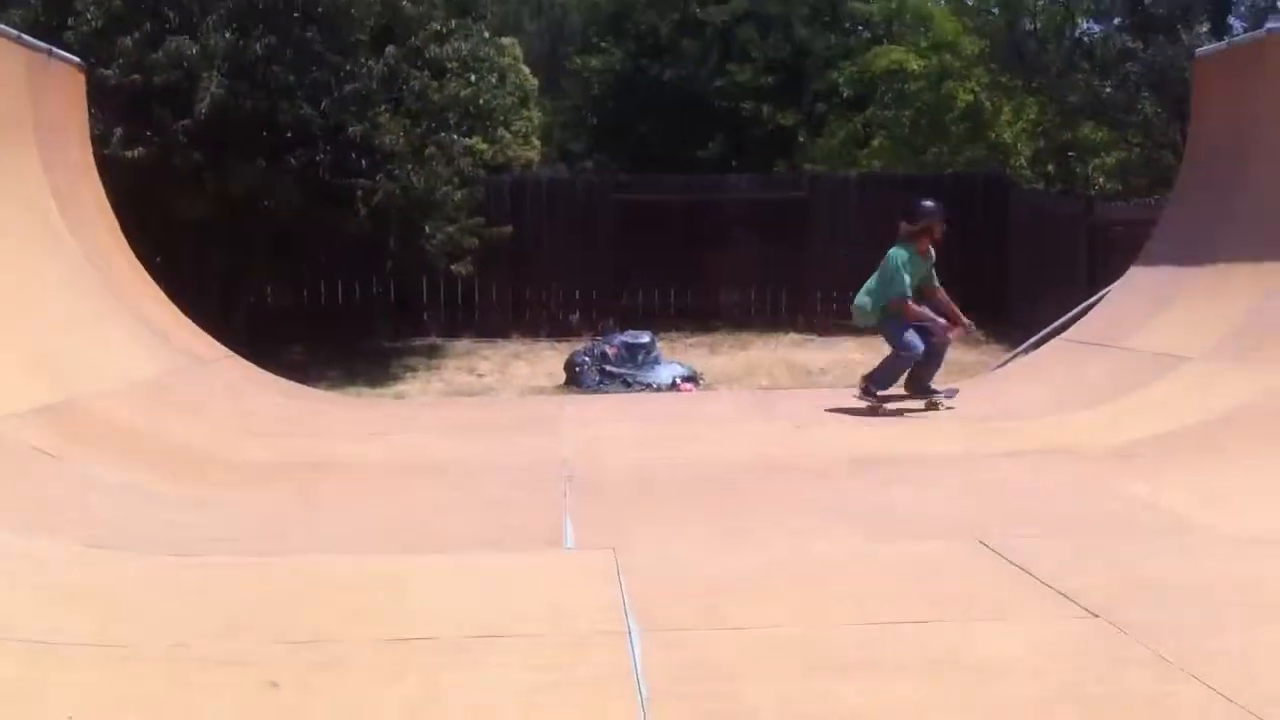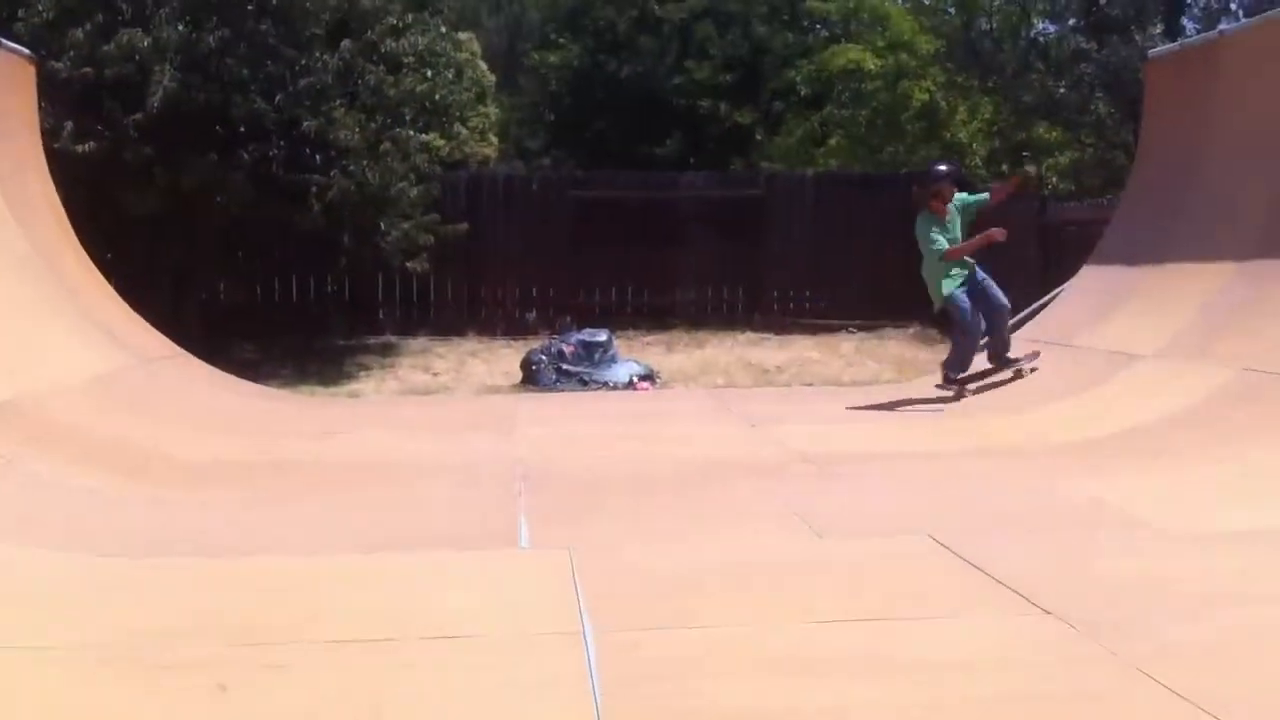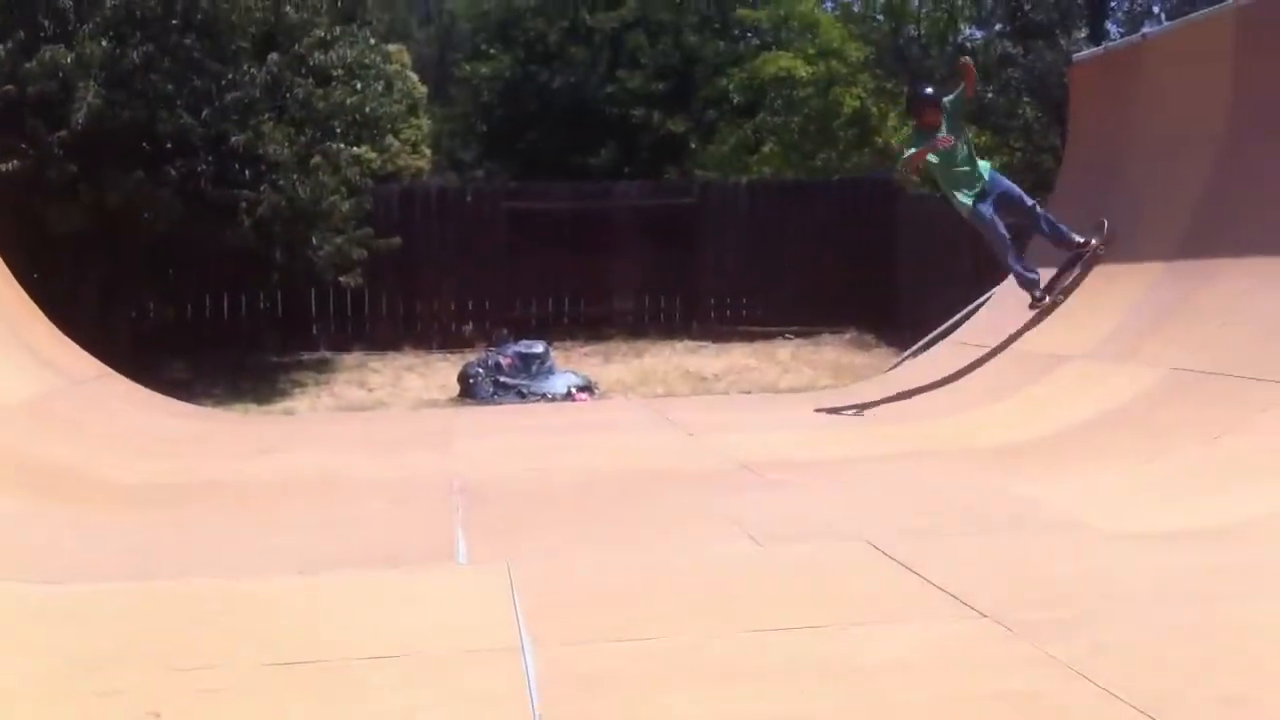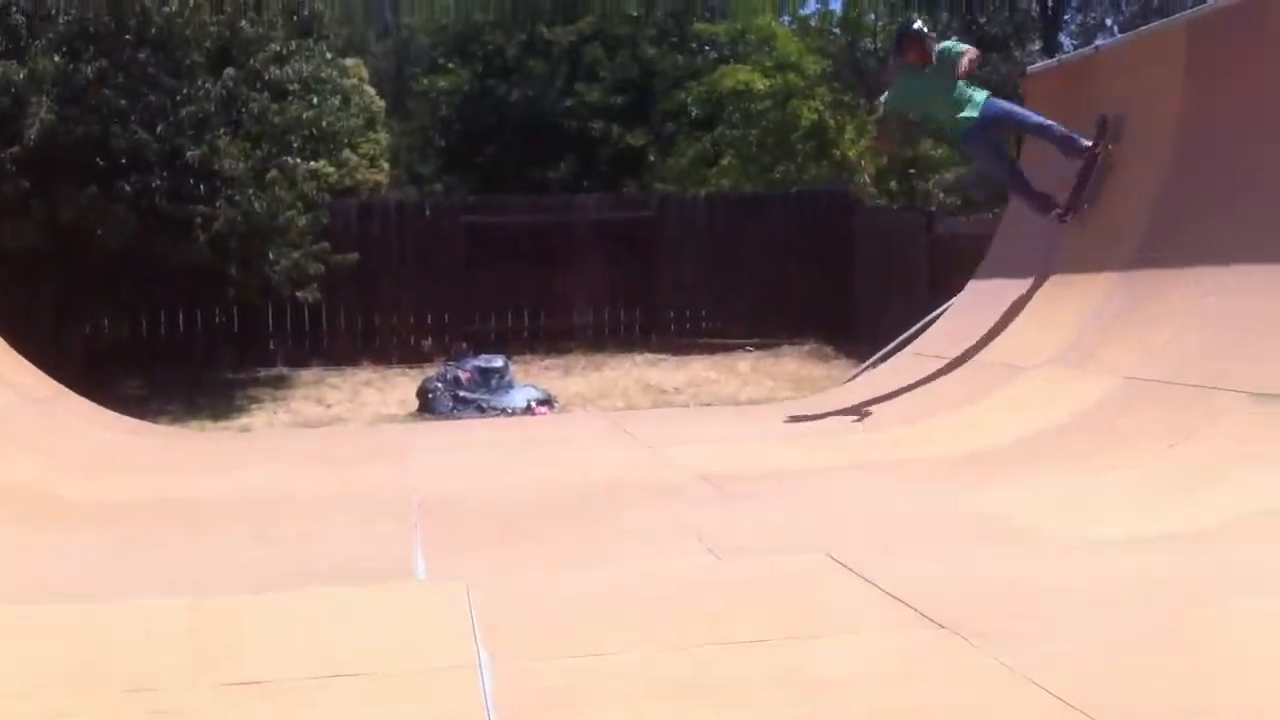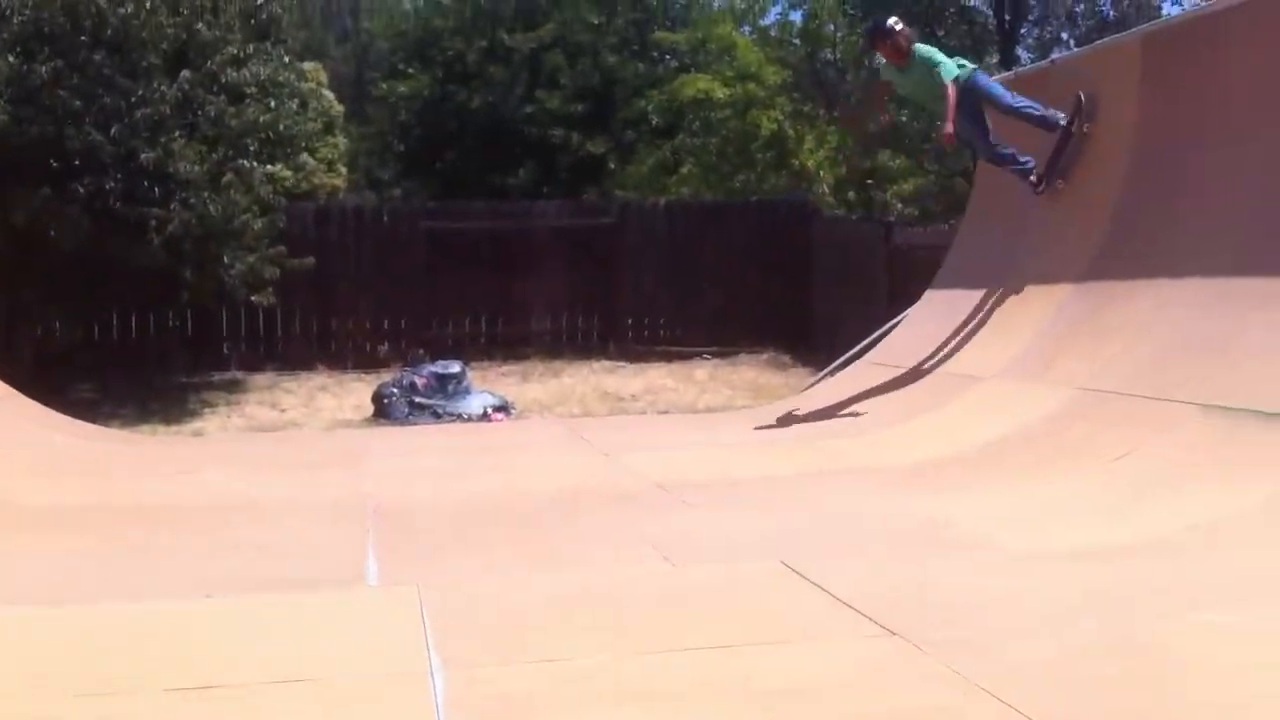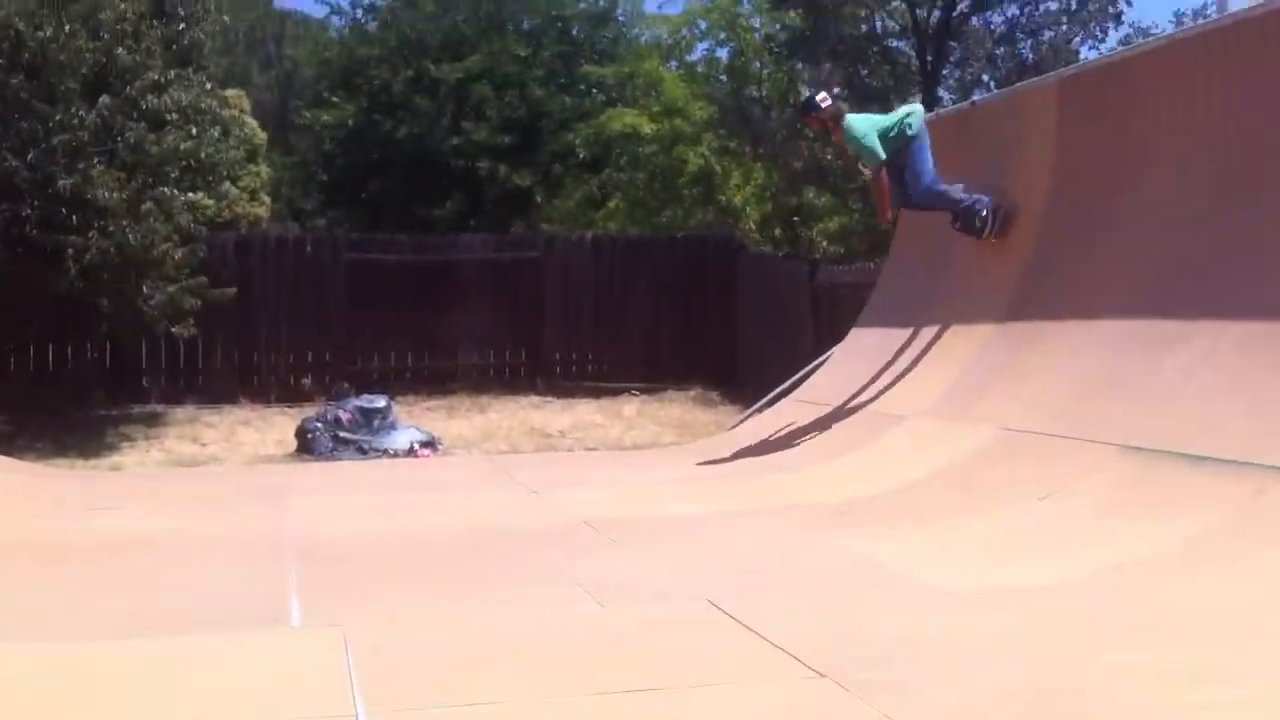
dt=0.2s
person 1, frame 1
left shoulder: (927, 253)
right shoulder: (901, 258)
left elbow: (935, 290)
right elbow: (905, 307)
left wrist: (958, 317)
right wrist: (940, 324)
left hip: (895, 308)
right hip: (875, 311)
left knee: (939, 339)
right knee: (912, 349)
left ankle: (918, 384)
right ankle: (871, 385)
person 1, frame 2
left shoulder: (956, 203)
right shoulder: (926, 225)
left elbow: (990, 199)
right elbow: (946, 255)
left wrist: (1017, 181)
right wrist: (983, 239)
left hip: (965, 268)
right hip: (945, 281)
left knee: (1001, 308)
right knee: (975, 326)
left ankle: (999, 356)
right ankle: (952, 370)
person 1, frame 3
left shoulder: (949, 108)
right shoulder: (919, 141)
left elbow: (969, 87)
right elbow: (907, 166)
left wrist: (968, 69)
right wrist: (928, 149)
left hip: (986, 177)
right hip: (968, 197)
left knee: (1030, 209)
right knee: (1002, 241)
left ankle: (1071, 242)
right ankle: (1031, 285)
person 1, frame 4
left shoulder: (944, 51)
right shoulder: (902, 85)
left elbow: (972, 52)
right elbow: (887, 114)
left wrist: (965, 60)
right wrist: (884, 137)
left hip: (982, 106)
right hip: (965, 131)
left knee: (1033, 123)
right knee: (1005, 172)
left ankle: (1079, 147)
right ankle: (1048, 205)
person 1, frame 5
left shoulder: (925, 55)
right shoulder: (886, 68)
left elbow: (949, 87)
right elbow: (884, 84)
left wrist: (949, 122)
right wrist: (881, 107)
left hip: (965, 79)
right hip: (956, 104)
left knee: (1004, 101)
right knee: (986, 147)
right ankle: (1029, 170)
person 1, frame 6
left shoulder: (855, 133)
right shoulder: (841, 129)
left elbow: (880, 169)
left wrist: (885, 208)
right wrist: (862, 165)
left hip: (909, 132)
right hip: (898, 143)
left knee: (923, 189)
right knee: (905, 198)
left ankle: (979, 206)
